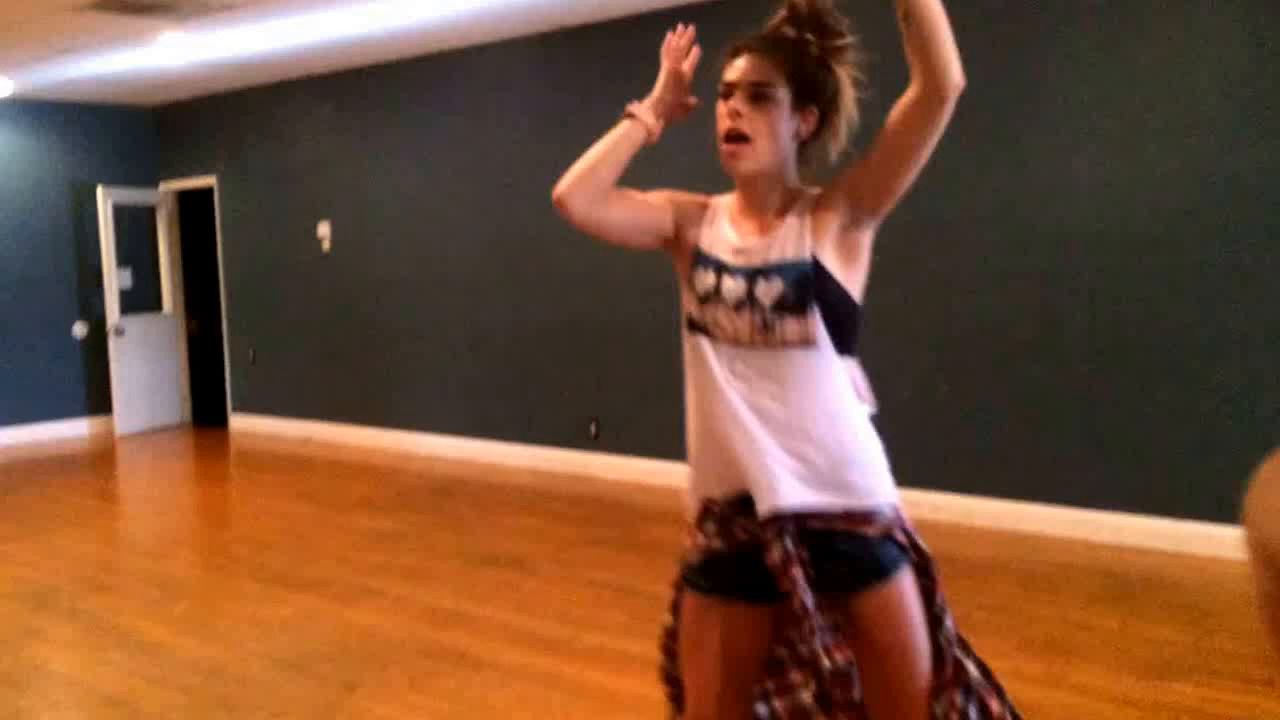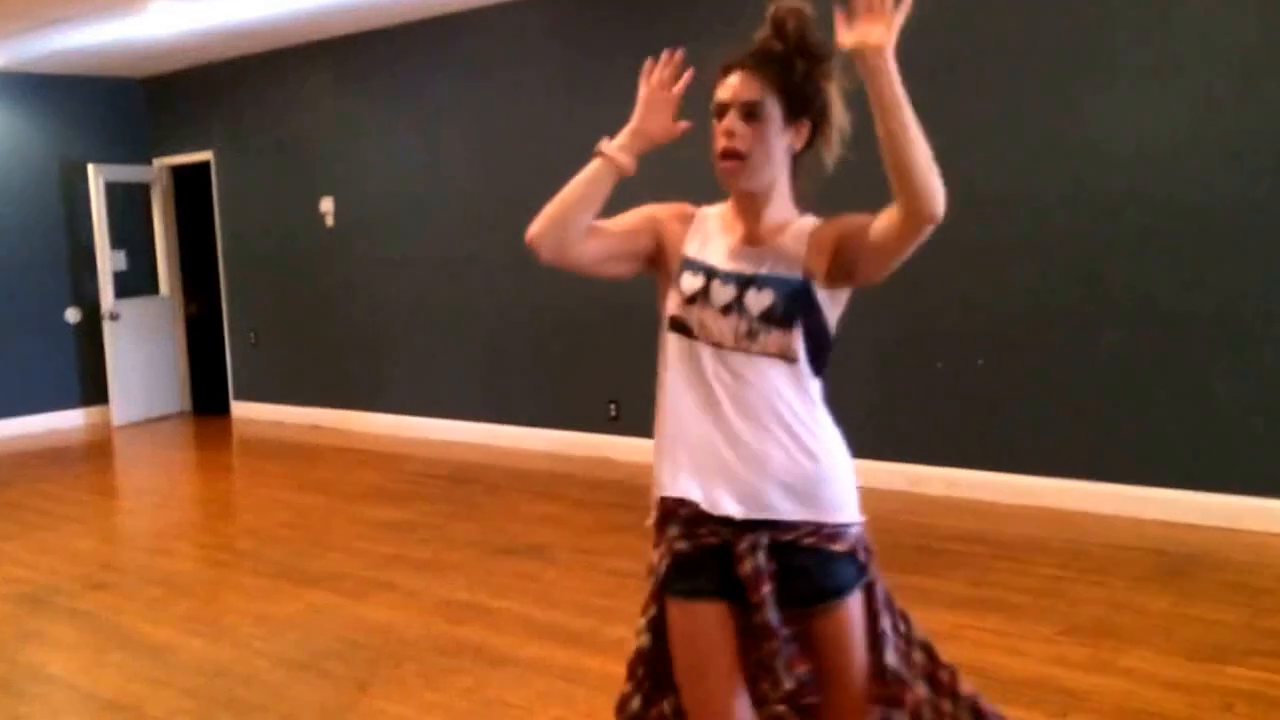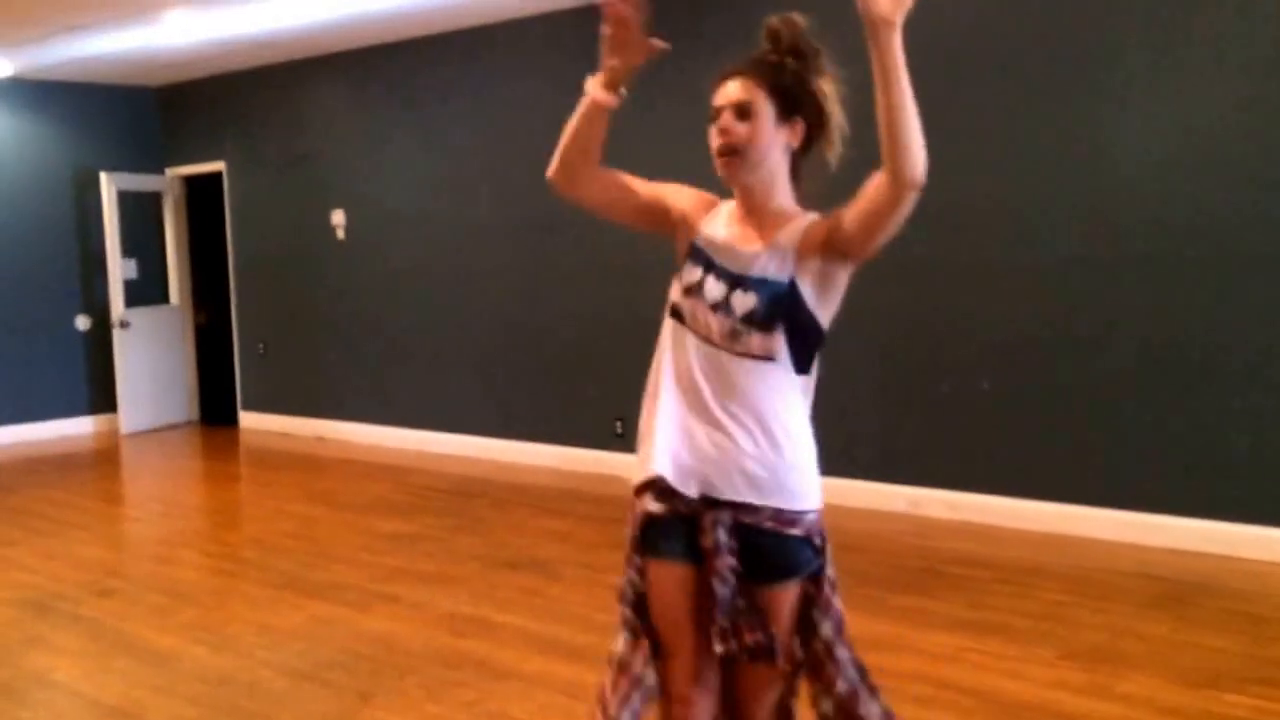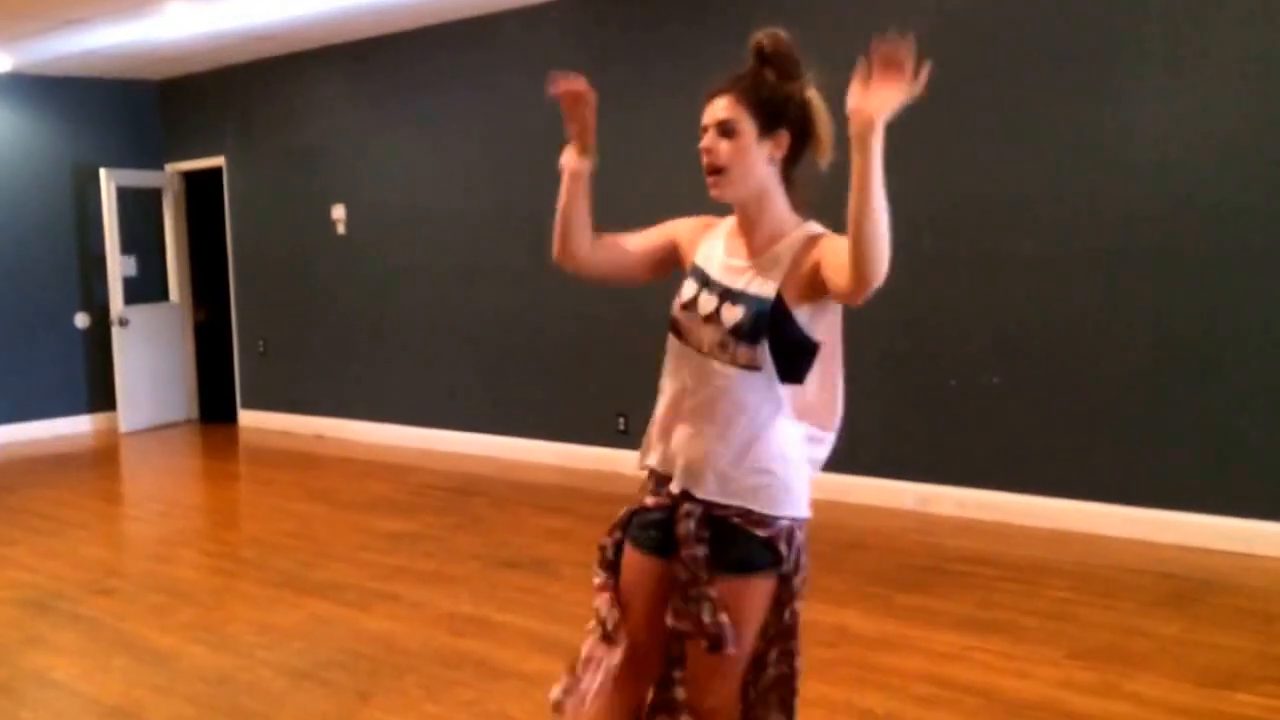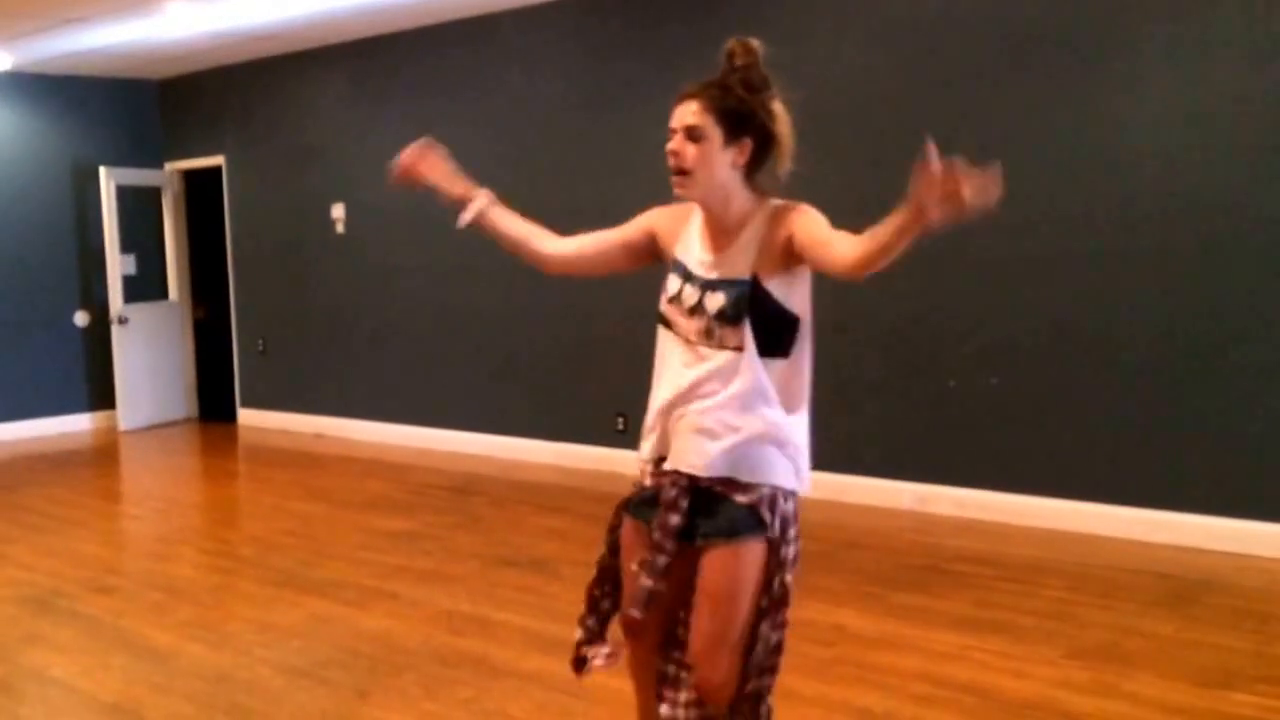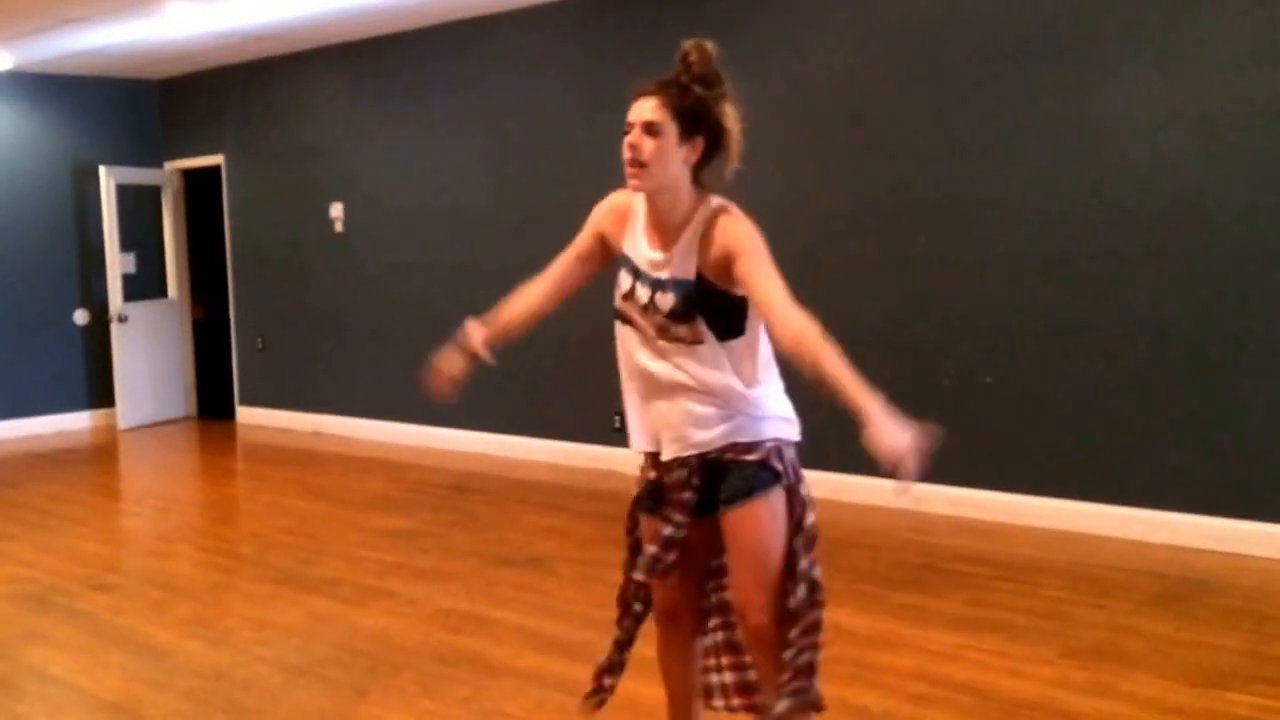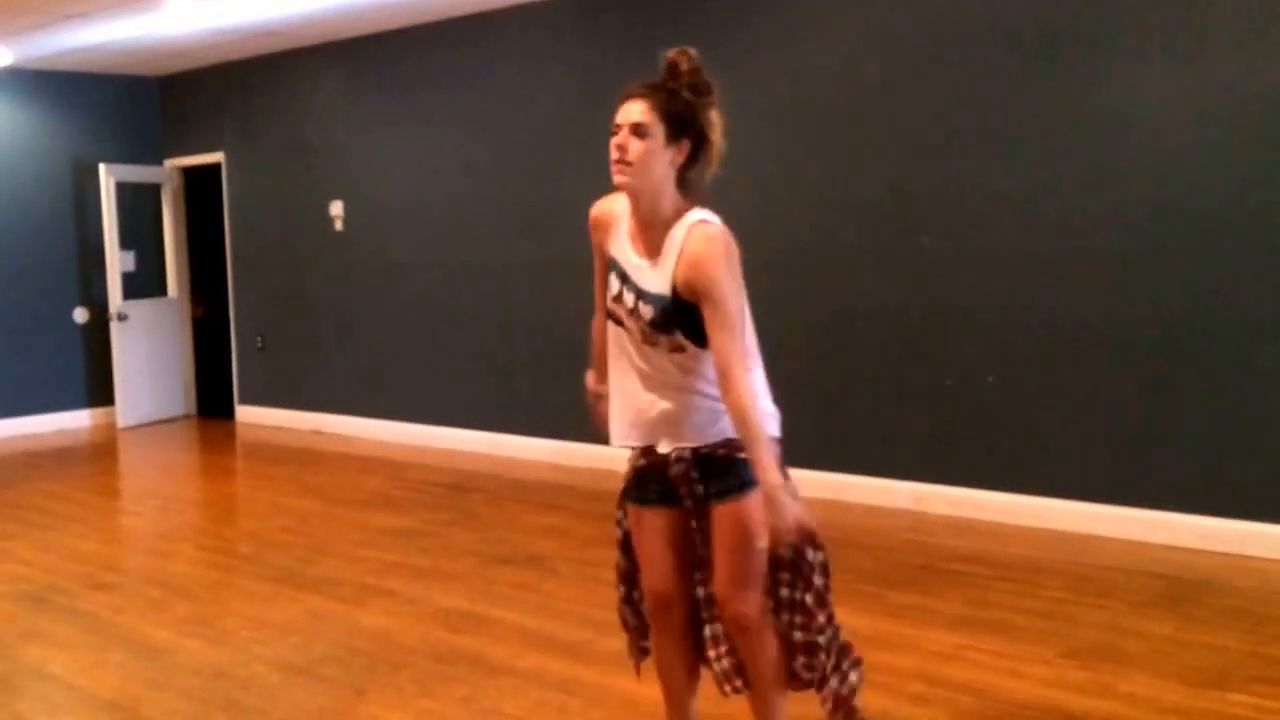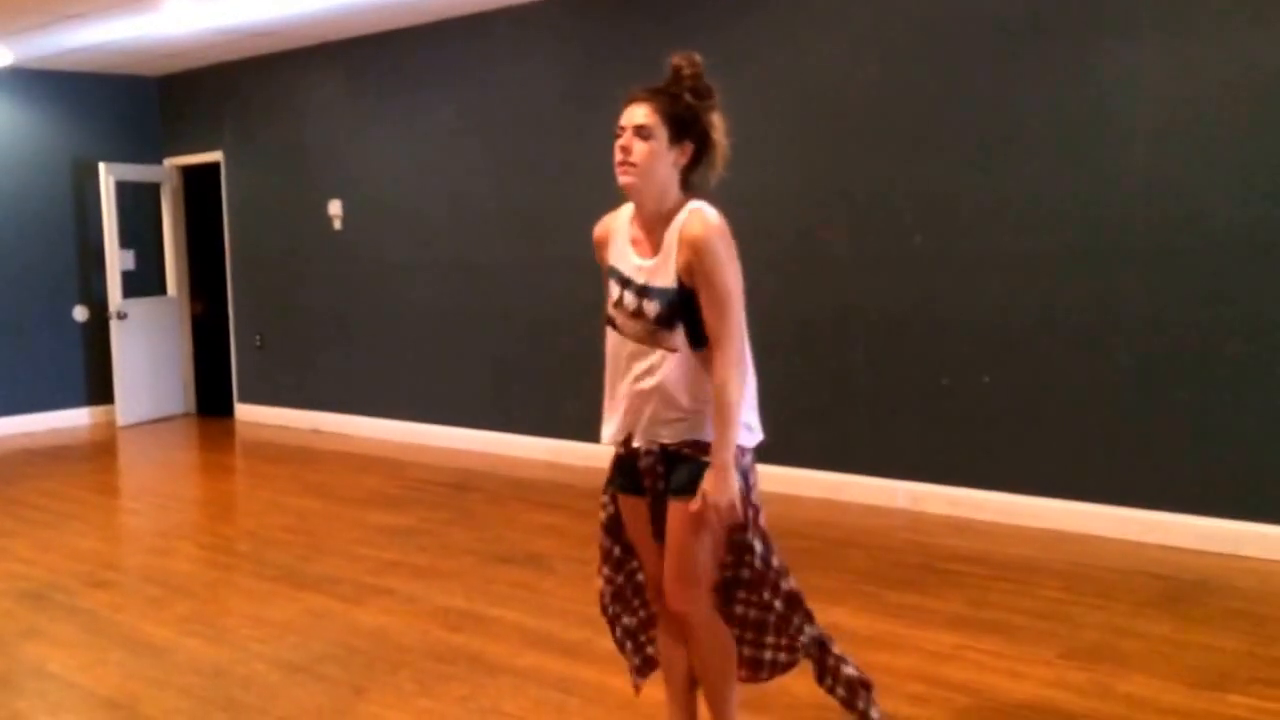
dt=0.2s
person 1, frame 1
left shoulder: (843, 217)
right shoulder: (687, 221)
left elbow: (940, 87)
right elbow: (575, 201)
right wrist: (655, 109)
left hip: (846, 500)
right hip: (734, 508)
person 1, frame 2
left shoulder: (831, 248)
right shoulder: (676, 234)
left elbow: (925, 210)
right elbow: (549, 242)
left wrist: (877, 67)
right wrist: (631, 140)
left hip: (813, 513)
right hip: (699, 515)
person 1, frame 3
left shoulder: (825, 240)
right shoulder: (692, 214)
left elbow: (904, 180)
right elbow: (569, 178)
right wrist: (608, 79)
left hip: (774, 499)
right hip: (674, 486)
person 1, frame 4
left shoulder: (815, 254)
right shoulder: (696, 237)
left elbow: (862, 282)
right elbow: (578, 258)
left wrist: (866, 138)
right wrist: (580, 152)
left hip: (759, 500)
right hip: (670, 484)
right knee: (630, 655)
person 1, frame 5
left shoulder: (786, 227)
right shoulder: (670, 225)
left elbow: (855, 258)
right elbow: (560, 253)
left wrist: (916, 217)
right wrist: (469, 195)
left hip: (750, 474)
right hip: (667, 463)
left knee: (713, 655)
right knee: (648, 628)
person 1, frame 6
left shoulder: (725, 229)
right shoulder: (617, 215)
left elbow: (788, 321)
right elbow: (554, 287)
left wrist: (871, 410)
right wrist: (473, 341)
left hip: (748, 445)
right hip: (666, 450)
left knee: (758, 616)
right knee: (672, 610)
person 1, frame 7
left shoulder: (703, 243)
right shoulder: (604, 218)
left elbow: (735, 369)
left wrist: (771, 485)
right wrist: (597, 380)
left hip: (724, 444)
right hip: (652, 444)
left knee: (741, 607)
right knee: (657, 601)
person 1, frame 8
left shoulder: (701, 232)
right shoulder: (608, 232)
left elbow: (729, 353)
left wrist: (721, 462)
left hip: (701, 443)
right hip: (634, 441)
left knee: (690, 600)
right knee: (658, 601)
